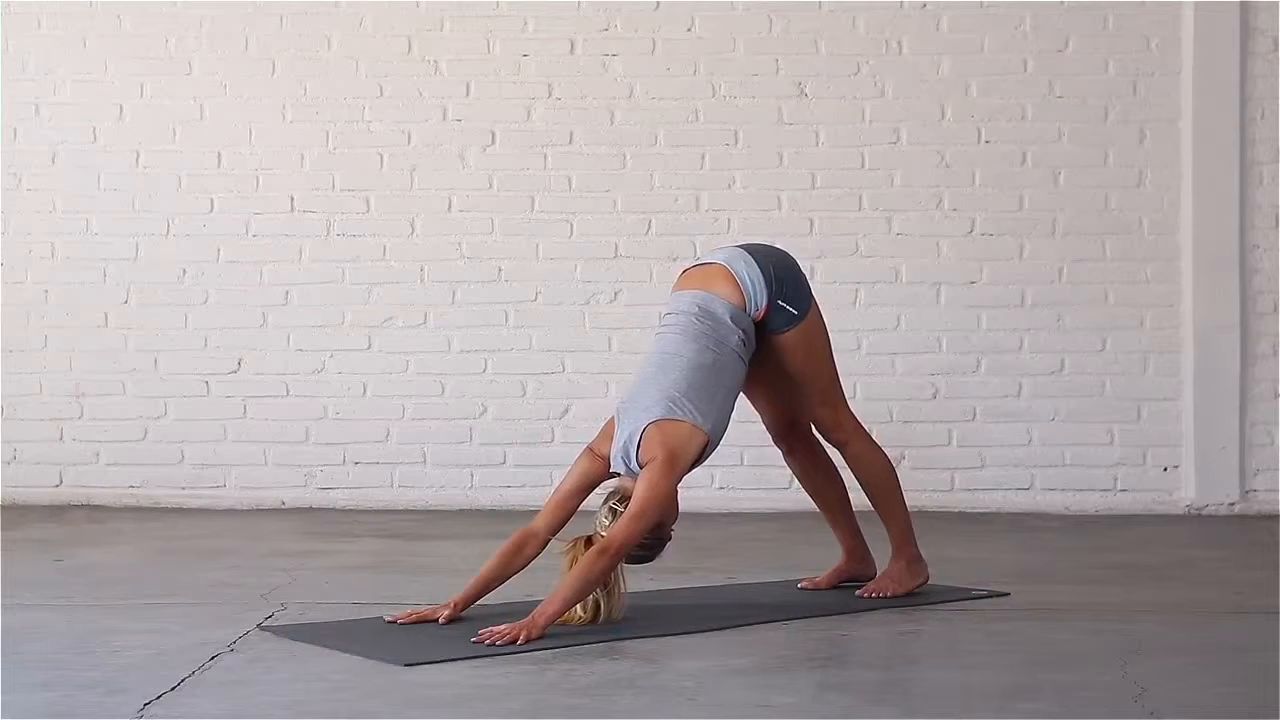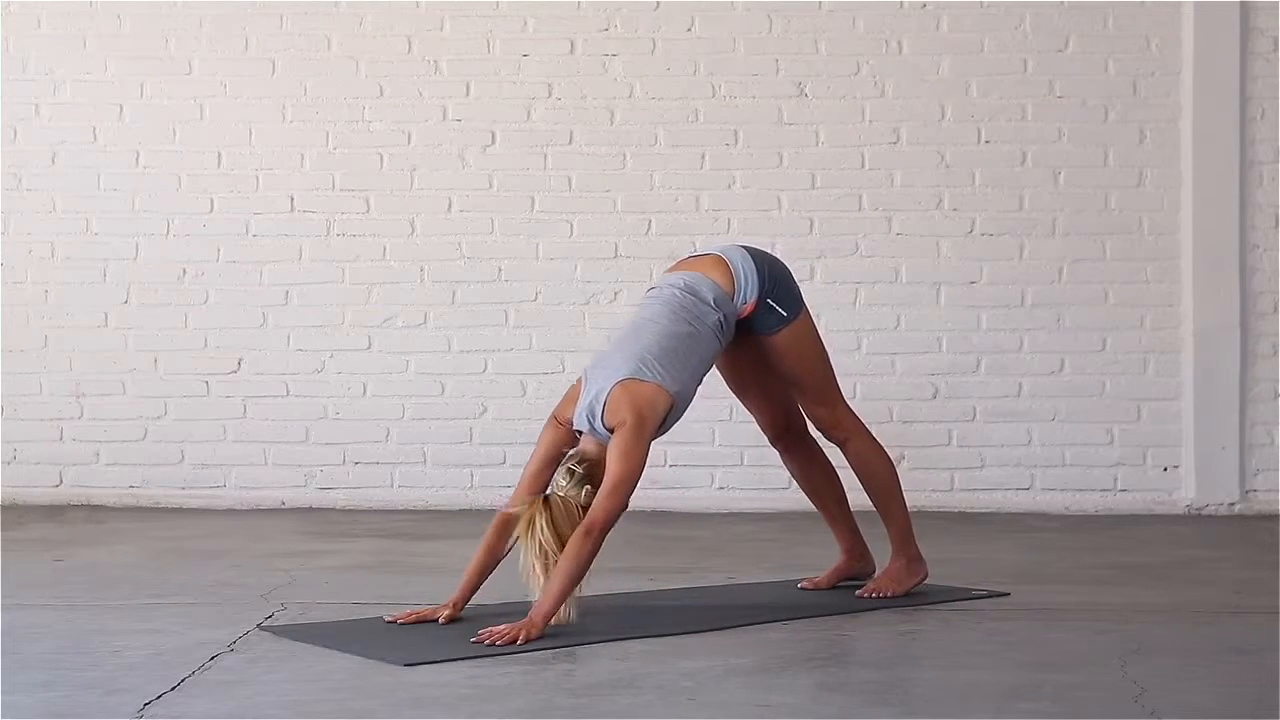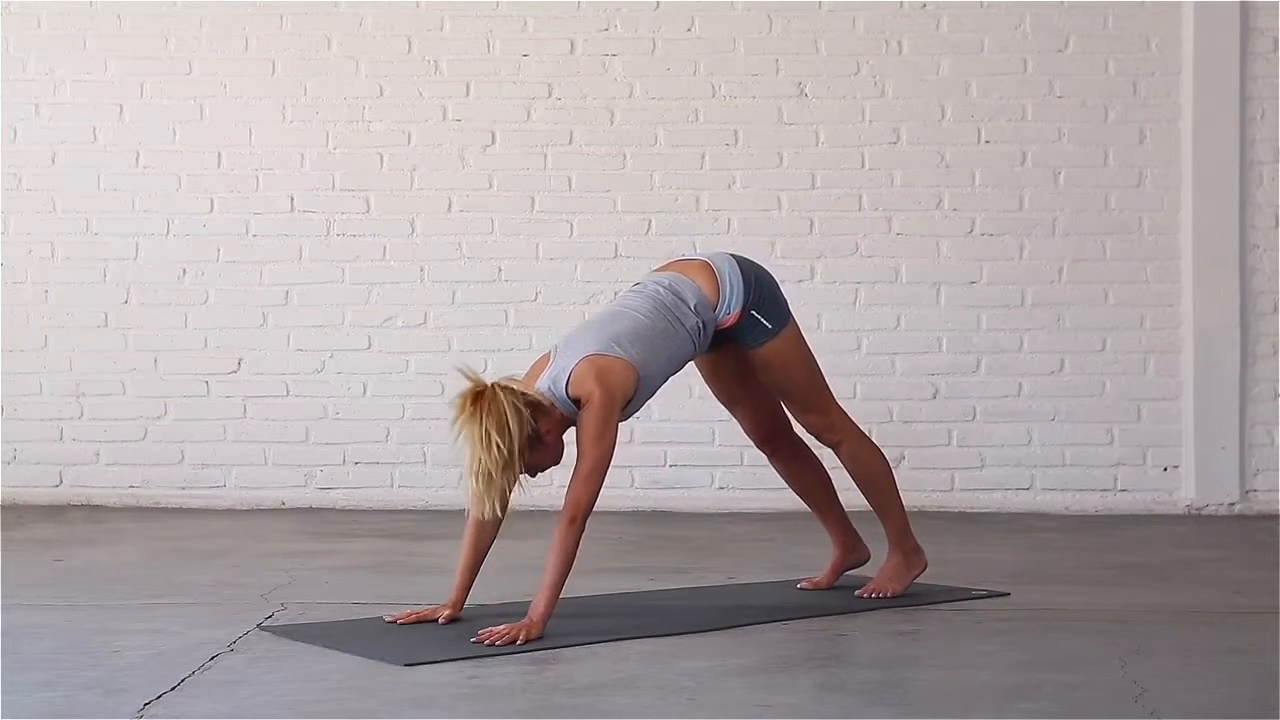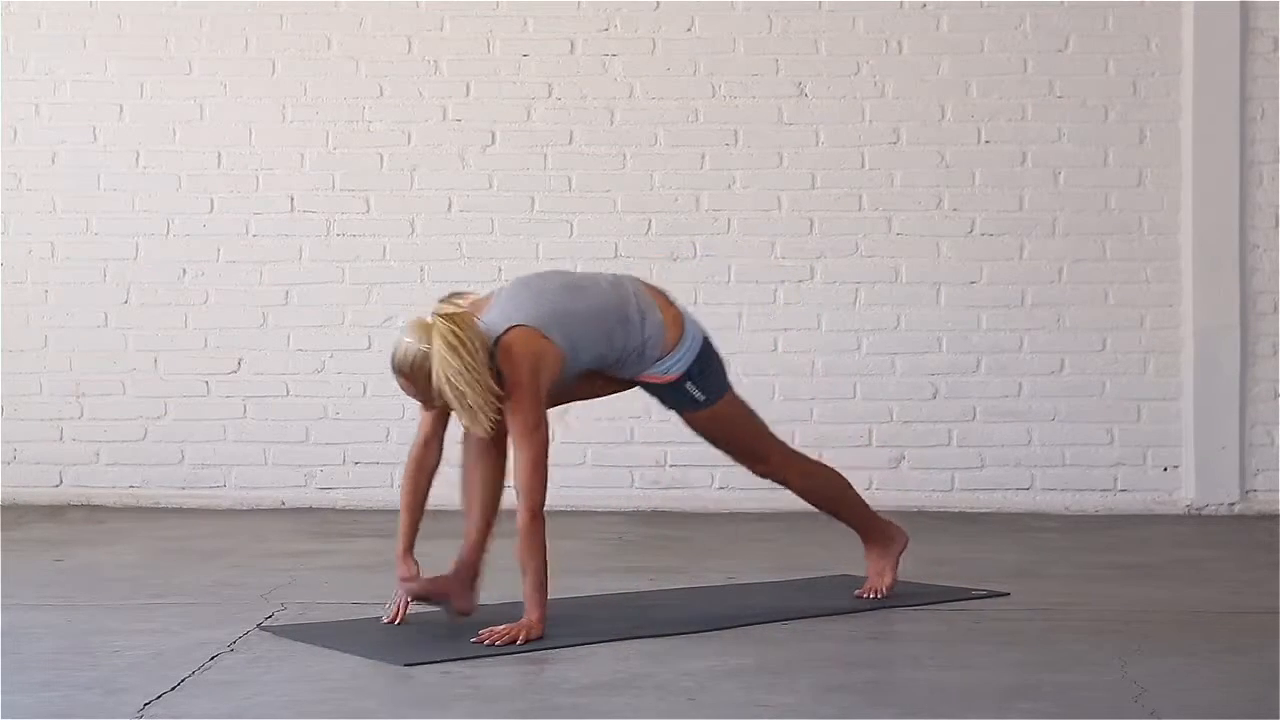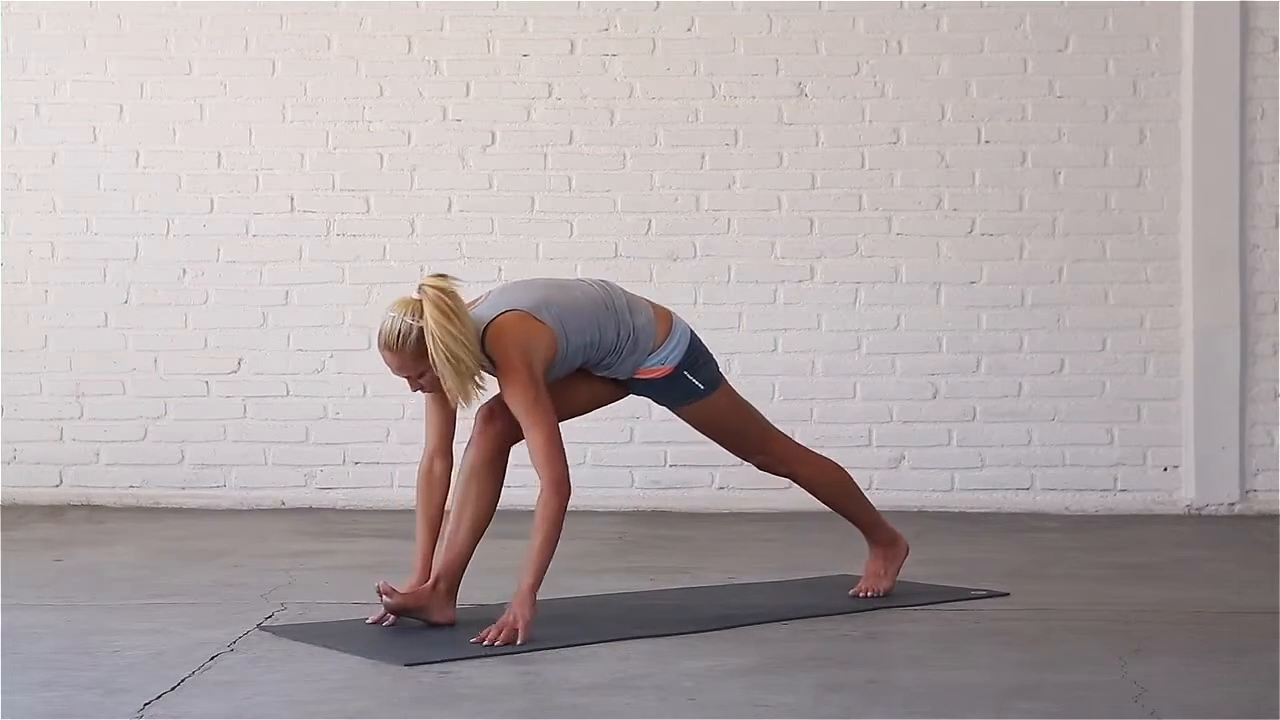
dt=1s
person 1, frame 1
left shoulder: (667, 449)
right shoulder: (612, 444)
left elbow: (609, 549)
right elbow: (535, 534)
left wrist: (537, 621)
right wrist: (457, 603)
left hip: (760, 282)
right hip: (711, 288)
left knee: (834, 424)
right knee: (790, 434)
left ankle: (908, 559)
right ankle: (856, 556)
person 1, frame 2
left shoulder: (630, 413)
right shoulder: (572, 413)
left elbow: (593, 528)
right elbow: (515, 510)
left wrist: (537, 620)
right wrist: (455, 602)
left hip: (749, 283)
right hip: (710, 293)
left knee: (833, 421)
right knee: (785, 431)
left ankle: (907, 557)
right ankle: (854, 554)
person 1, frame 3
left shoulder: (594, 388)
right shoulder: (528, 393)
left elbow: (575, 513)
right elbow: (490, 503)
left wrist: (536, 619)
right wrist: (454, 601)
left hip: (734, 293)
right hip: (697, 303)
left knee: (826, 425)
right knee: (771, 436)
left ankle: (905, 550)
right ankle: (848, 546)
person 1, frame 4
left shoulder: (518, 360)
right shoulder: (452, 336)
left elbow: (530, 504)
right elbow: (425, 446)
left wrist: (535, 616)
right wrist: (404, 560)
left hip: (667, 351)
right hip: (614, 339)
left knee: (768, 459)
right knee: (486, 425)
left ankle: (880, 538)
right ankle: (464, 578)
person 1, frame 5
left shoulder: (509, 348)
right shoulder: (444, 340)
left elbow: (557, 484)
right elbow: (435, 459)
left wrist: (525, 597)
right wrist: (421, 573)
left hip: (656, 349)
right hip: (601, 355)
left knee: (771, 452)
right knee: (491, 427)
left ankle: (885, 541)
right ankle: (440, 593)
